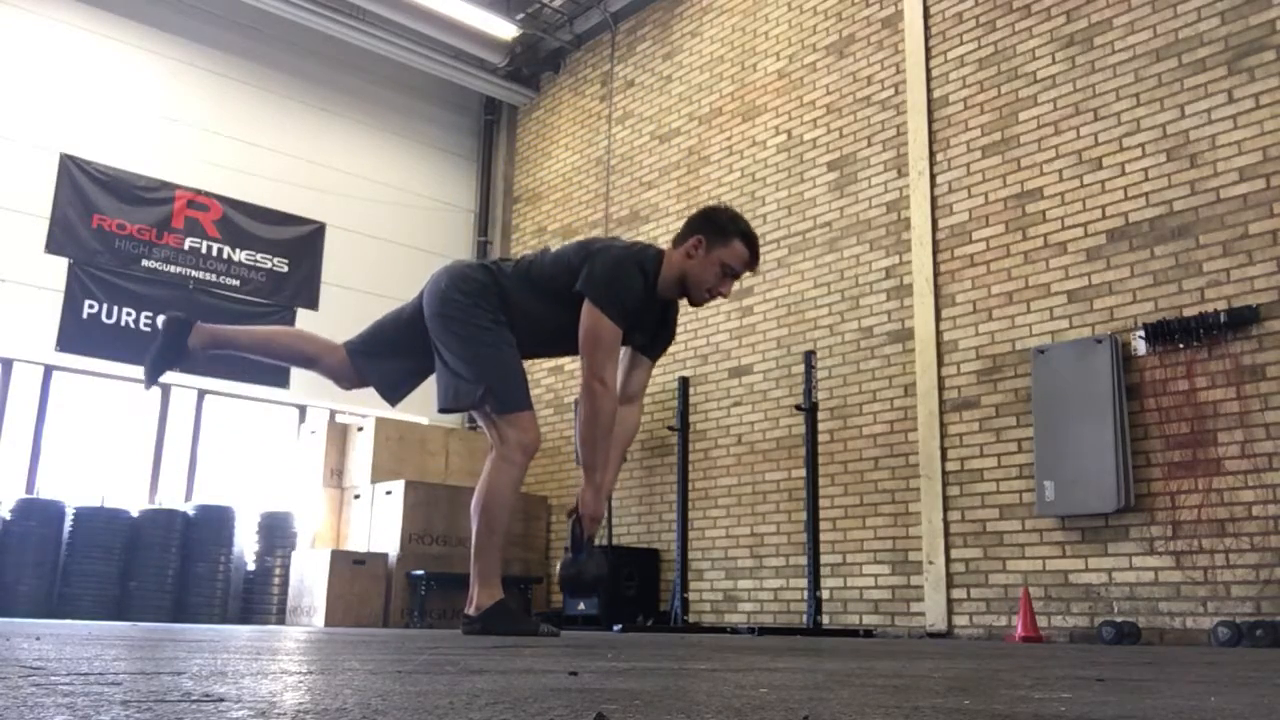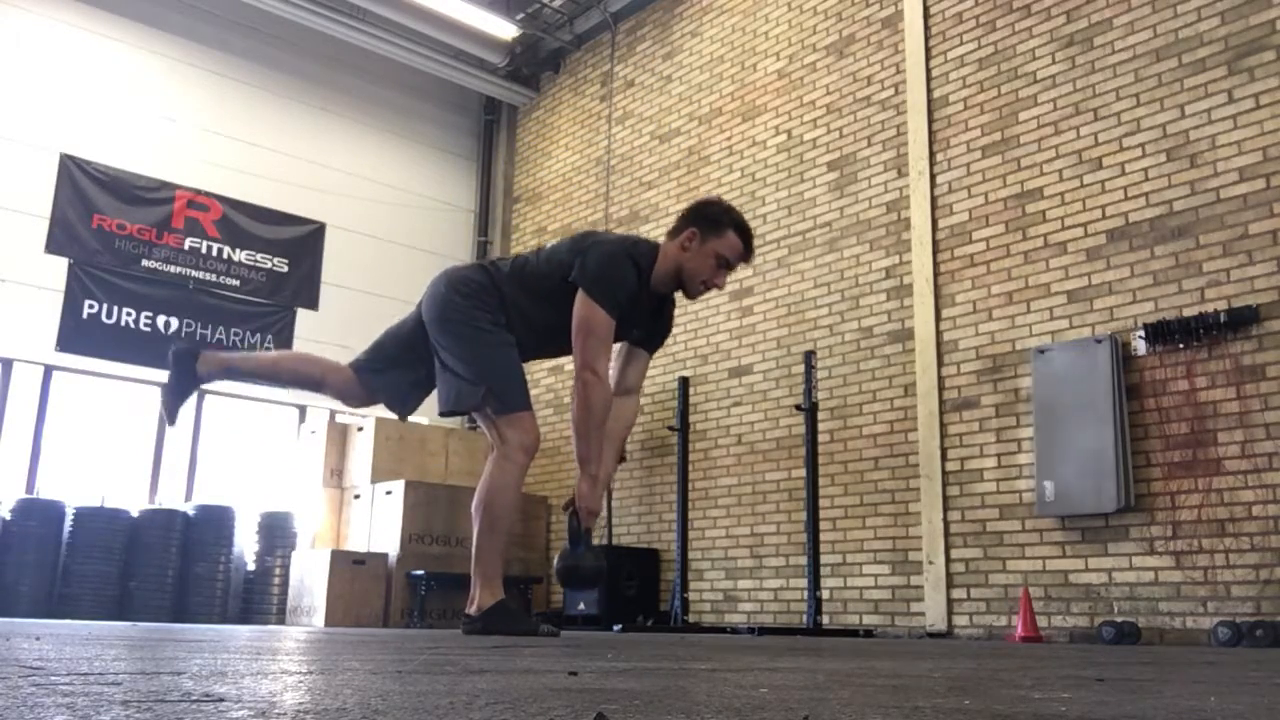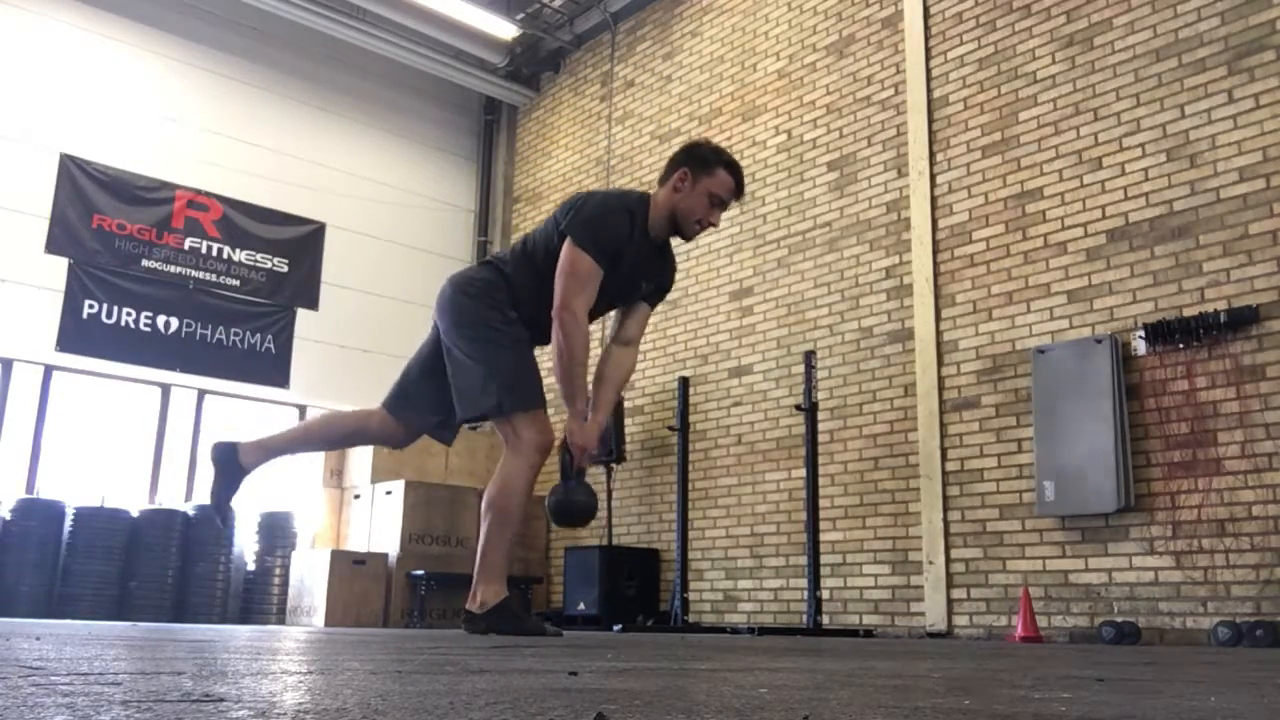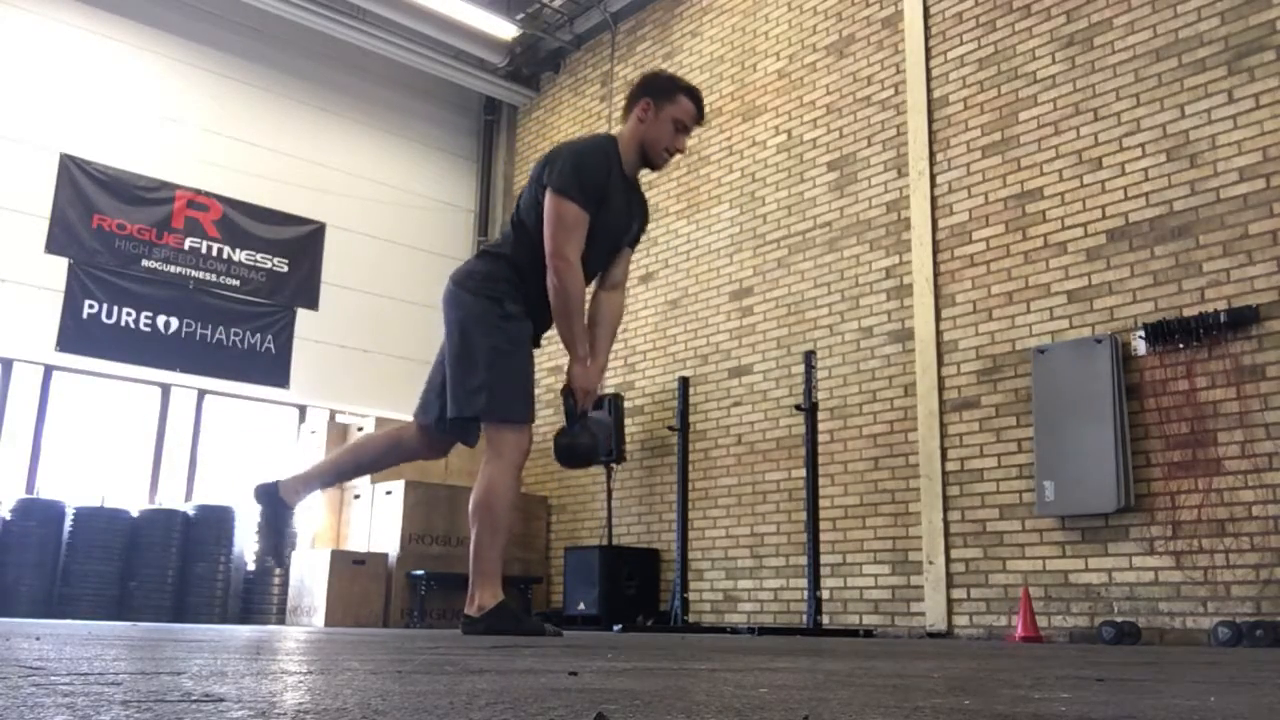
dt=0.5s
person 1, frame 1
left shoulder: (660, 315)
right shoulder: (621, 270)
left elbow: (628, 402)
right elbow: (596, 386)
left wrist: (605, 487)
right wrist: (592, 484)
left hip: (456, 303)
right hip: (466, 297)
left knee: (341, 366)
right knee: (518, 439)
left ankle: (196, 335)
right ankle: (484, 603)
person 1, frame 2
left shoulder: (657, 310)
right shoulder: (614, 262)
left elbow: (624, 396)
right elbow: (589, 377)
left wrist: (602, 479)
right wrist: (589, 477)
left hip: (457, 308)
right hip: (466, 301)
left knee: (350, 385)
right knee: (517, 440)
left ankle: (205, 362)
right ankle: (486, 602)
person 1, frame 3
left shoulder: (659, 266)
right shoulder: (607, 213)
left elbow: (624, 345)
right elbow: (567, 316)
left wrist: (595, 425)
right wrist: (578, 417)
left hip: (488, 319)
right hip: (480, 303)
left knee: (394, 427)
right knee: (531, 439)
left ankle: (244, 454)
right ankle: (487, 602)
person 1, frame 4
left shoulder: (634, 204)
right shoulder: (582, 159)
left elbow: (610, 289)
right elbow: (561, 263)
left wrist: (597, 368)
right wrist: (579, 361)
left hip: (508, 311)
right hip: (489, 298)
left knee: (429, 438)
right knee: (509, 444)
left ankle: (287, 490)
right ankle: (484, 605)
